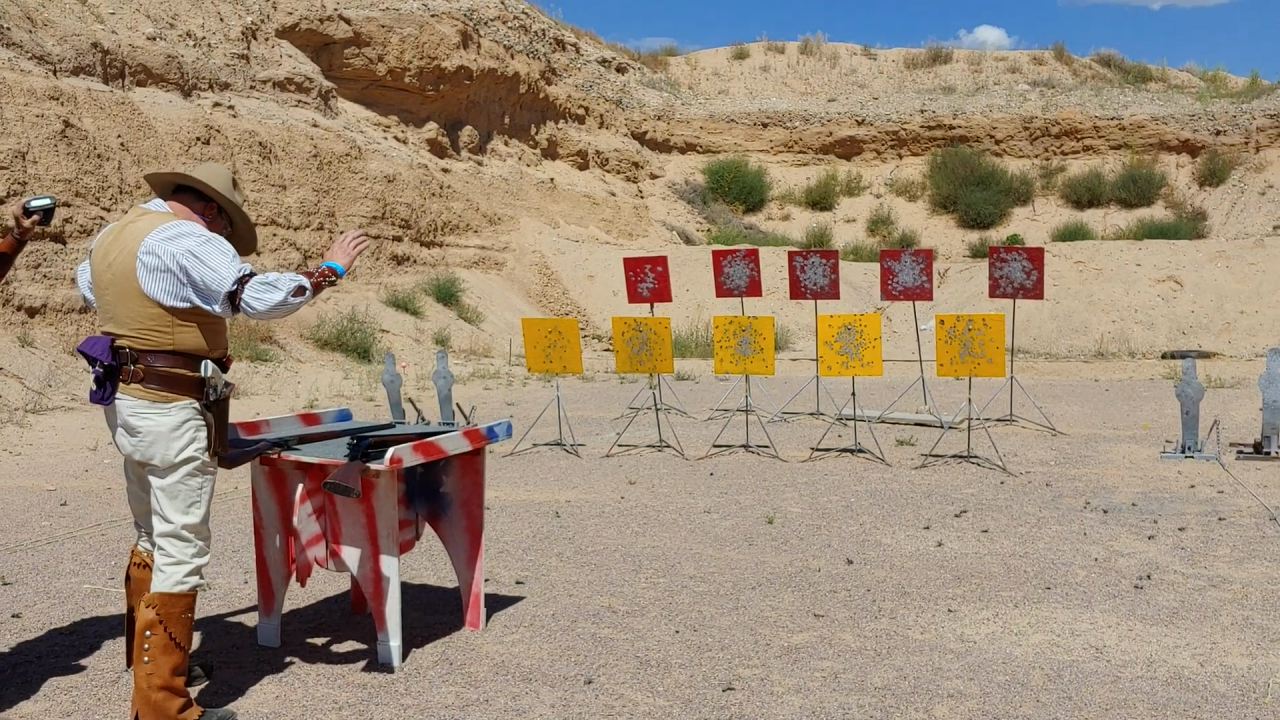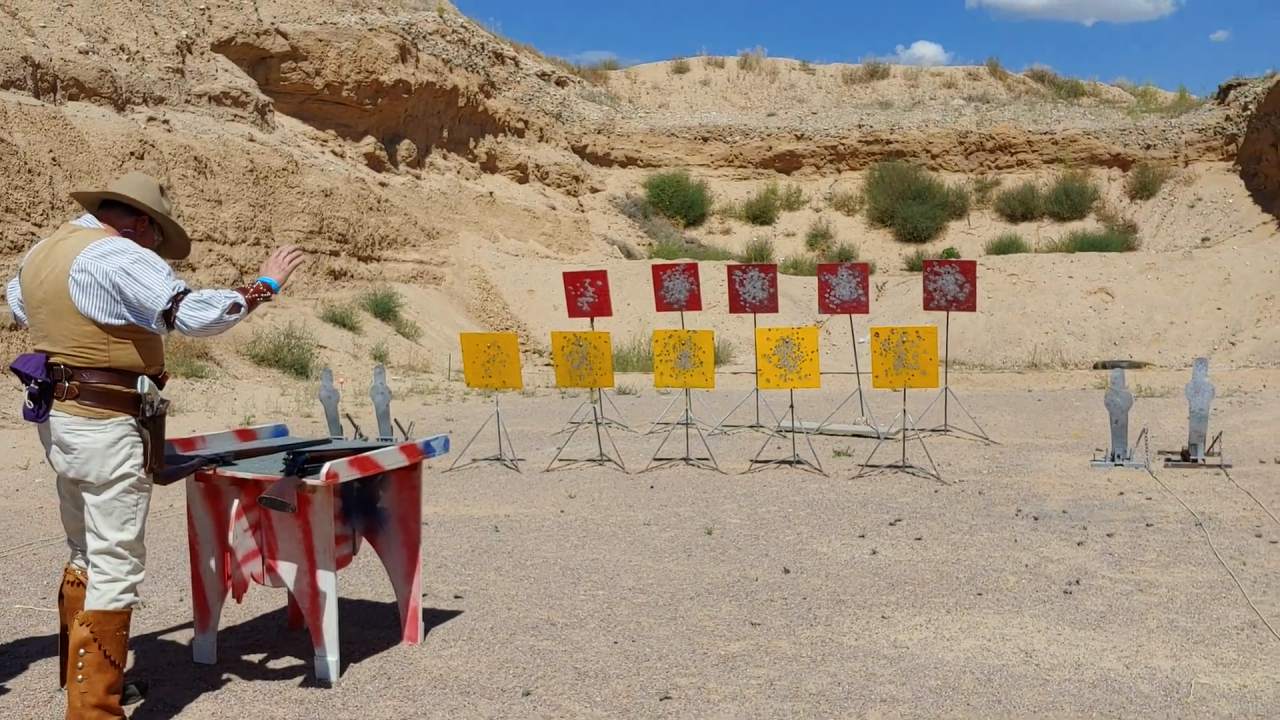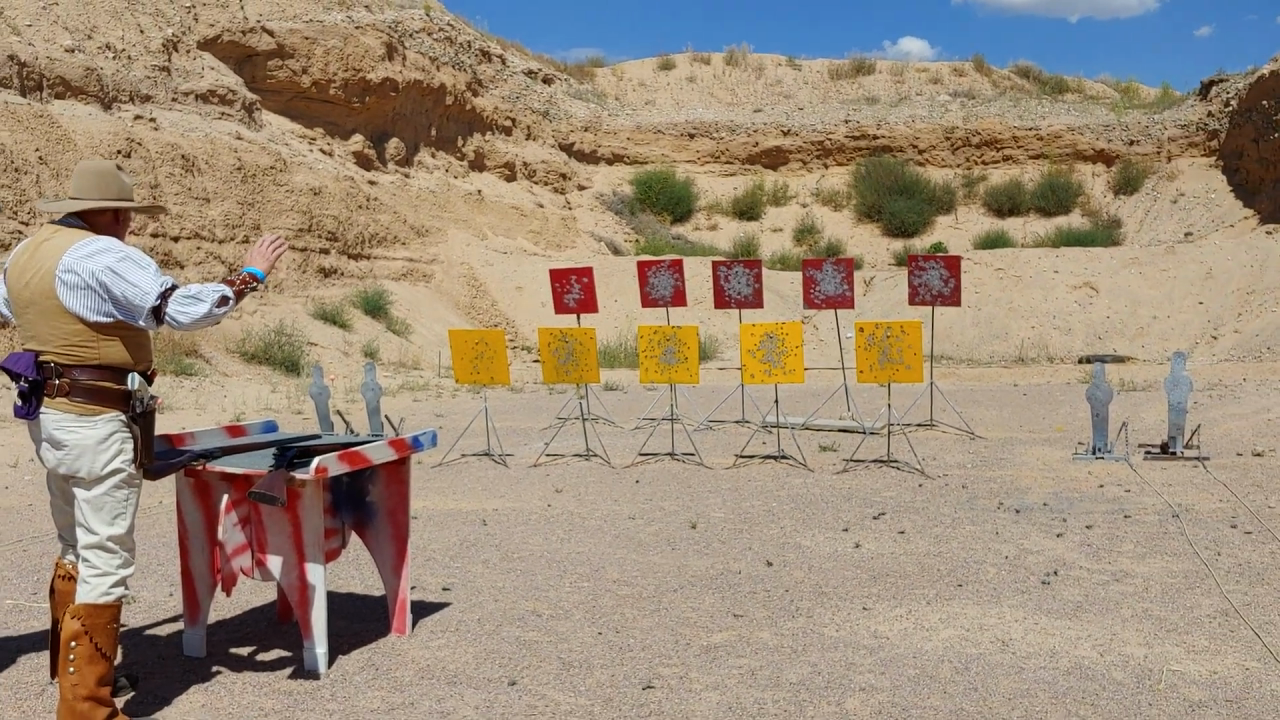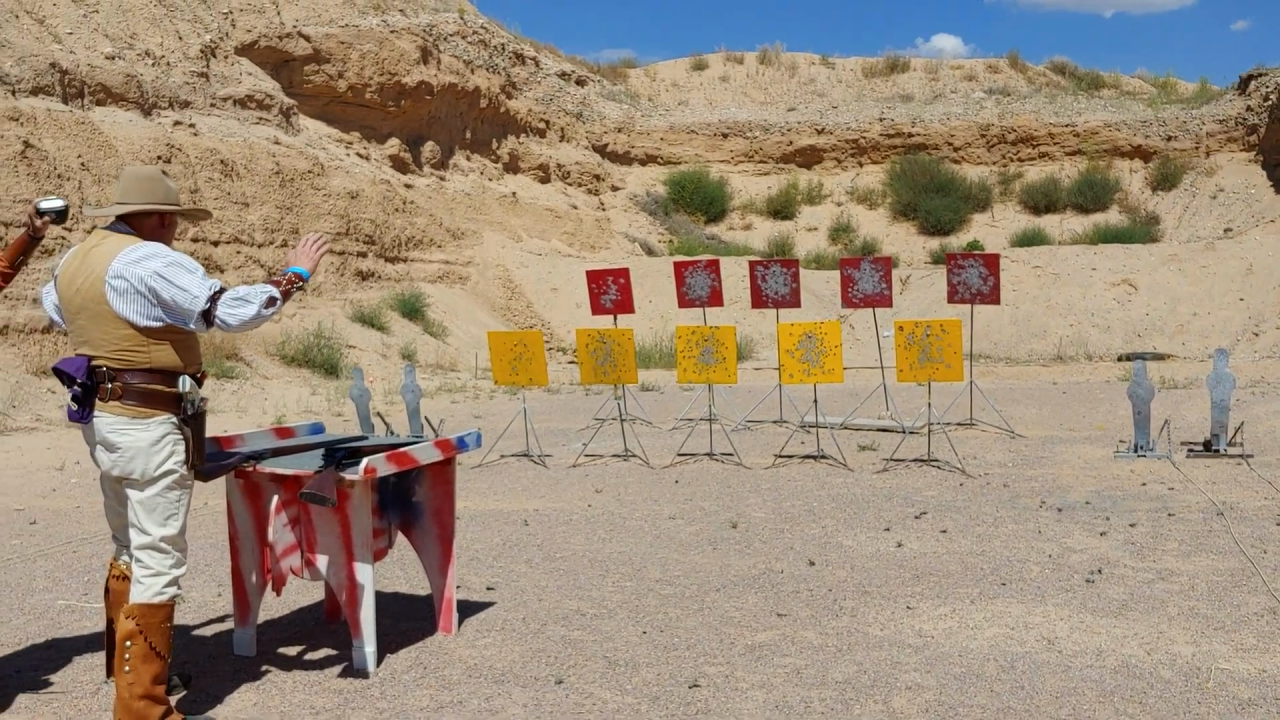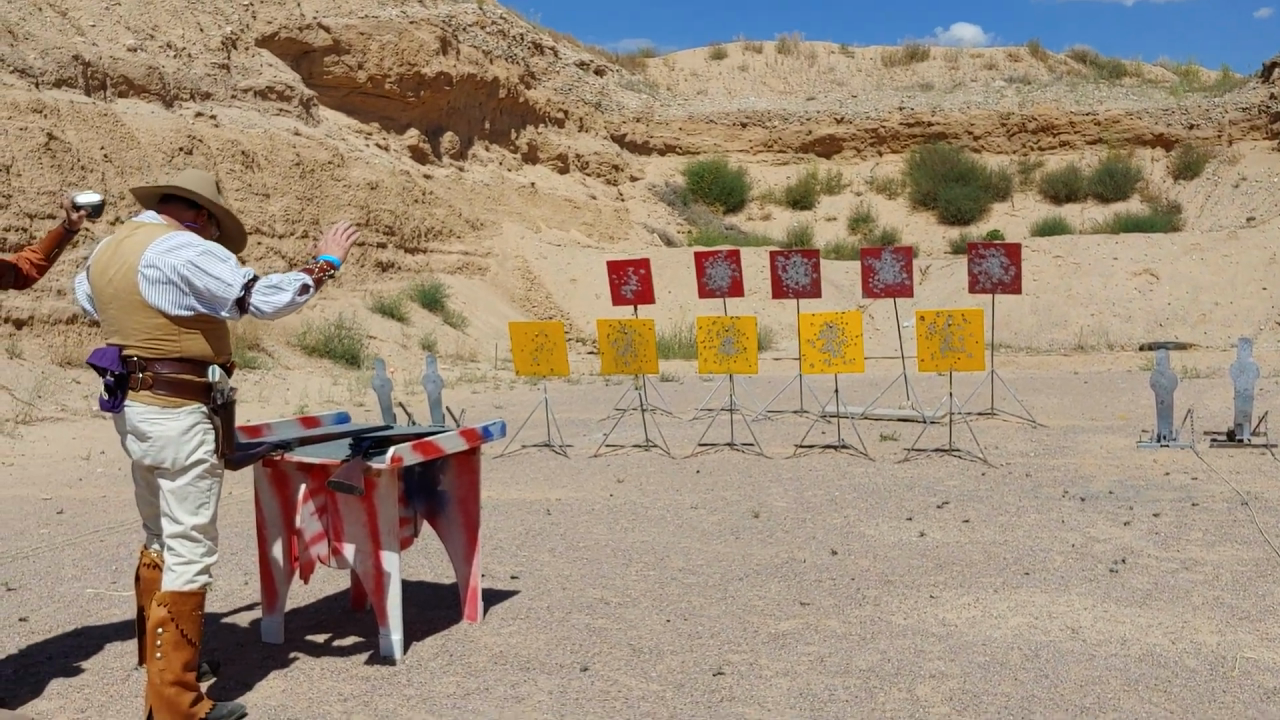
dt=0.7s
person 1, frame 1
left shoulder: (111, 234)
right shoulder: (187, 241)
left elbow: (88, 284)
right elbow: (260, 296)
right wrist: (329, 269)
left hip: (127, 399)
right hip: (170, 407)
left knee: (151, 539)
right knee: (180, 550)
left ankle: (148, 663)
person 1, frame 2
right shoulder: (118, 257)
right elbow: (195, 313)
right wrist: (265, 284)
left hip: (61, 416)
right hip: (105, 424)
left knee: (86, 556)
right knee: (115, 568)
person 1, frame 3
right shoulder: (103, 256)
right elbow: (183, 309)
right wrist: (250, 275)
left hip: (48, 414)
right hip: (95, 421)
left knee: (75, 551)
right knee: (105, 561)
left ankle: (73, 671)
person 1, frame 4
left shoulder: (73, 260)
right shoulder: (151, 261)
left elbow: (54, 309)
right elbow: (231, 310)
right wrist: (294, 275)
left hip: (103, 417)
right hip: (148, 424)
left knee: (128, 552)
right knee: (158, 561)
left ankle: (127, 672)
person 1, frame 5
left shoulder: (105, 250)
right shoulder: (182, 250)
left elbow: (85, 297)
right elbow: (264, 298)
right wrist: (325, 264)
left hip: (133, 407)
right hip: (177, 414)
left knee: (159, 541)
right knee: (189, 551)
left ankle: (160, 658)
